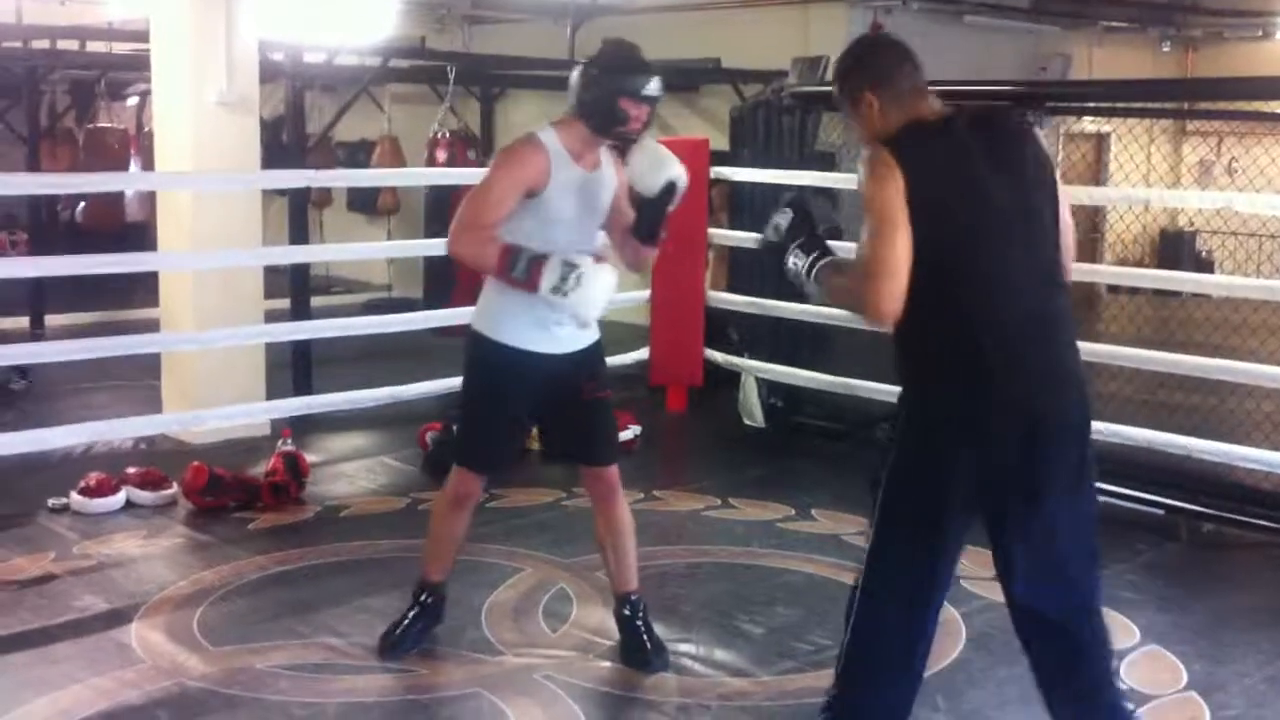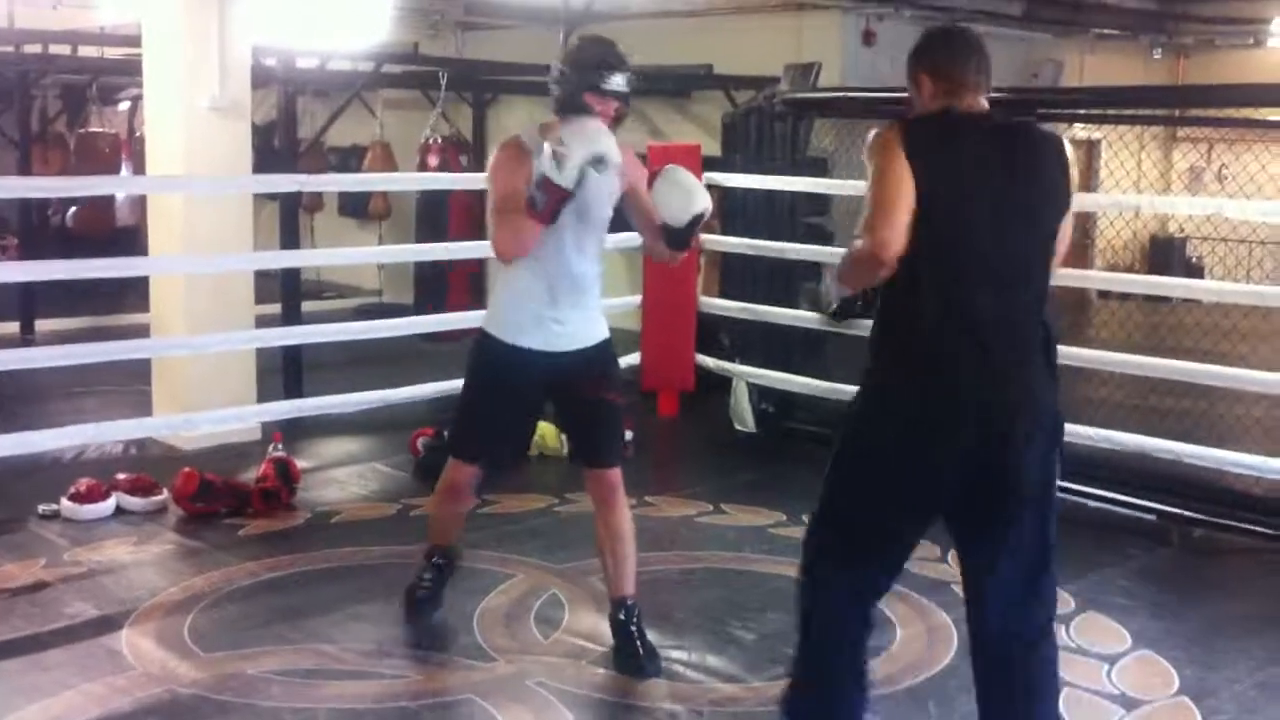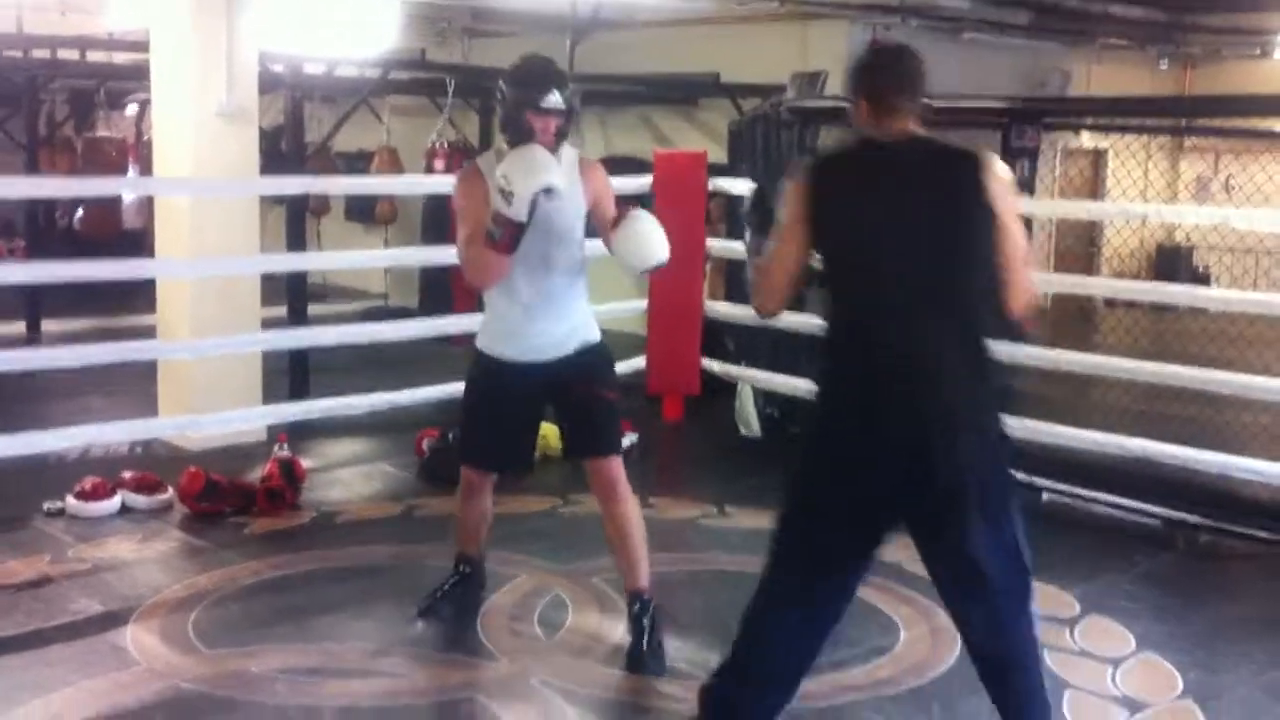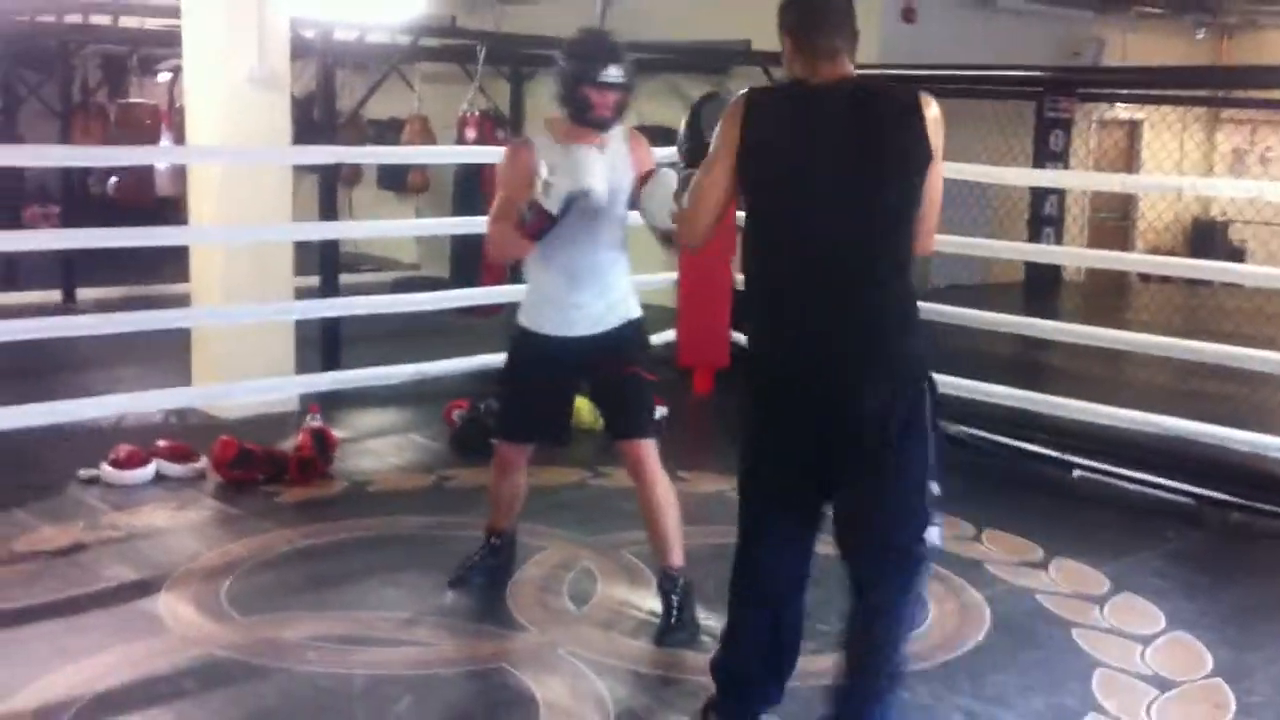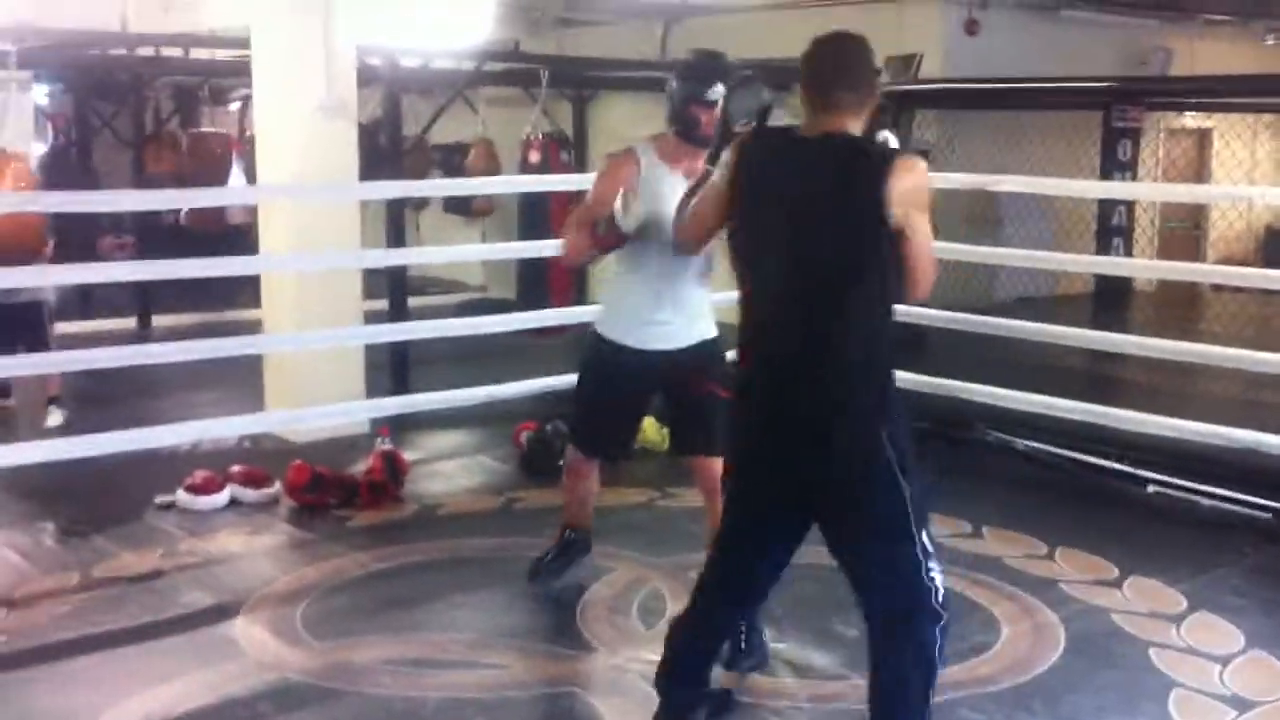
dt=0.3s
person 1, frame 1
left shoulder: (891, 165)
right shoulder: (1019, 136)
left elbow: (882, 304)
right elbow: (1061, 261)
left wrist: (809, 260)
left hip: (954, 412)
right hip: (1052, 399)
left knee: (898, 594)
right knee: (1060, 593)
person 1, frame 2
left shoulder: (900, 139)
right shoulder: (1051, 154)
left elbow: (884, 246)
left wrist: (844, 273)
left hip: (912, 399)
right hip: (1020, 401)
left knee: (839, 575)
right knee: (1014, 603)
person 1, frame 3
left shoulder: (819, 180)
right shoulder: (983, 174)
left elbow: (768, 299)
right elbow: (1017, 301)
left wrist: (778, 232)
left hip: (853, 421)
right hip: (955, 422)
left knee: (797, 591)
right knee: (996, 610)
person 1, frame 4
left shoulder: (748, 117)
right shoulder: (916, 114)
left elbow: (692, 234)
right elbow: (918, 242)
left wrist: (716, 157)
left hip: (782, 369)
right hip: (884, 370)
left knee: (770, 544)
right knee: (889, 561)
person 1, frame 5
left shoulder: (751, 154)
right shoulder: (901, 175)
left elbow: (685, 238)
right elbow: (918, 286)
left hip: (766, 403)
right hip: (855, 412)
left knee: (742, 555)
right knee: (909, 601)
person 2, frame 1
left shoulder: (616, 165)
right shoulder: (531, 156)
left elbow: (637, 260)
right elbow: (464, 240)
left wrist: (656, 209)
right wrist: (542, 272)
left hip: (576, 347)
right hip: (506, 347)
left knee: (606, 481)
right knee: (466, 484)
left ankle: (631, 613)
right ankle: (428, 600)
person 2, frame 2
left shoulder: (622, 160)
right shoulder: (518, 153)
left elbow: (662, 248)
right elbow: (509, 246)
left wrist: (683, 223)
right wrist: (557, 184)
left hip: (584, 344)
right hip: (509, 343)
left knee: (607, 482)
right knee: (462, 470)
left ankle: (625, 617)
right ankle: (438, 562)
person 2, frame 3
left shoulder: (585, 171)
right shoulder: (477, 179)
left elbow: (622, 241)
right elbow: (479, 273)
left wrist: (643, 245)
right wrist: (515, 212)
left hip: (576, 349)
right hip: (503, 356)
left knee: (609, 476)
right knee: (475, 476)
left ankle: (642, 611)
right ankle: (468, 572)
person 2, frame 4
left shoulder: (634, 148)
right shoulder: (527, 153)
left elbow: (676, 237)
right elbow: (499, 245)
left wrist: (675, 213)
right wrist: (548, 208)
left hip: (615, 326)
right hip: (544, 330)
left knee: (642, 457)
right knee: (511, 451)
left ankle: (676, 588)
right ankle: (499, 548)
person 2, frame 5
right shoulder: (628, 165)
right elbow: (571, 248)
right wrist: (622, 223)
left hip: (692, 344)
right hip: (620, 343)
left knee: (714, 474)
right knee: (581, 457)
left ankle: (740, 610)
right ankle: (573, 538)
